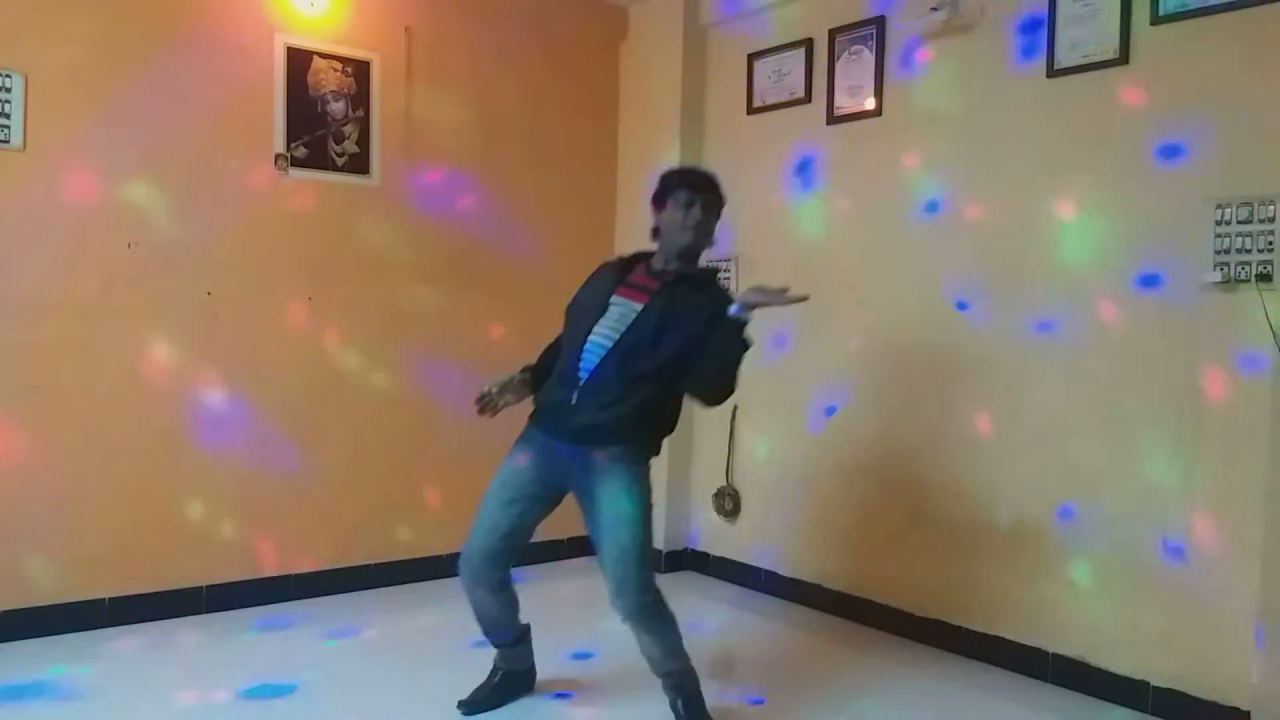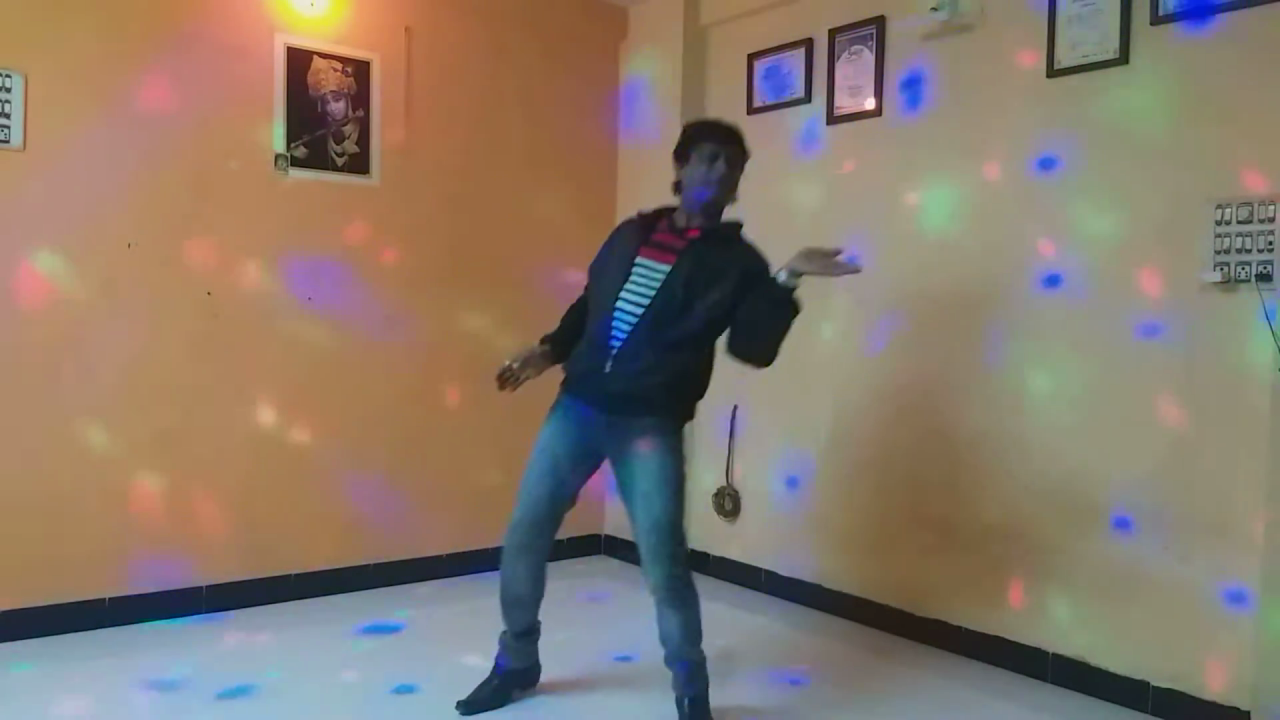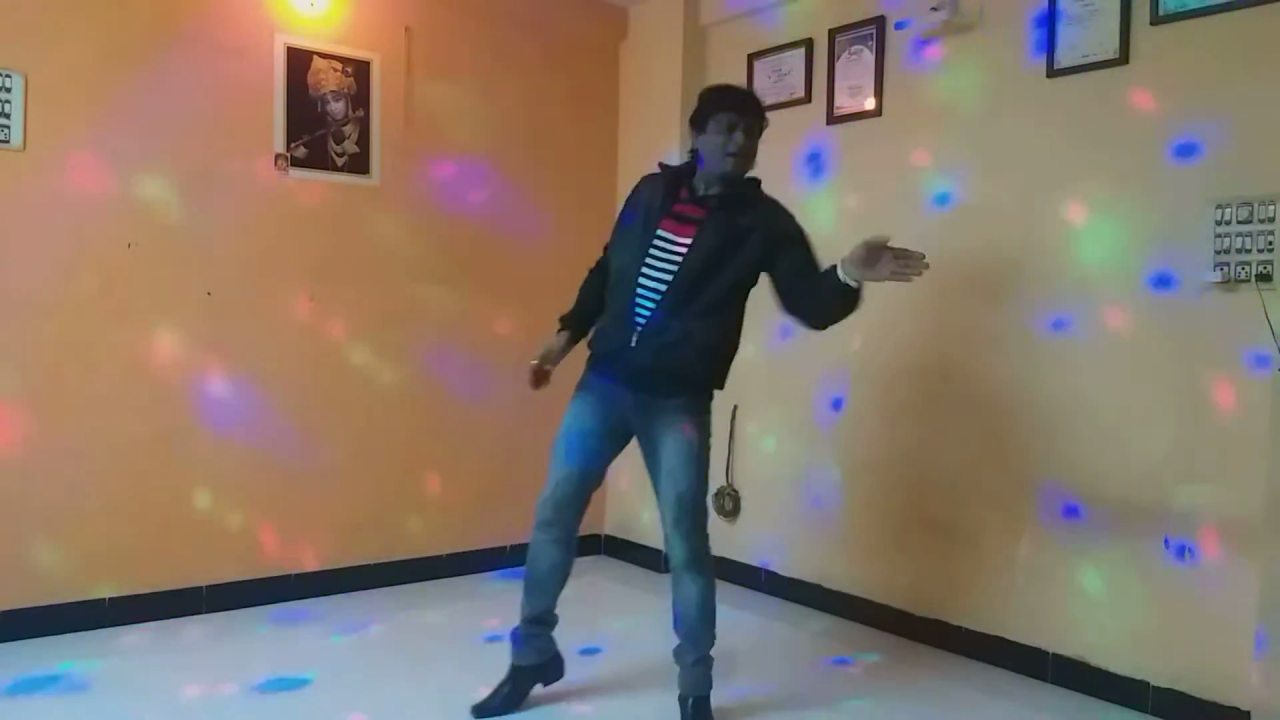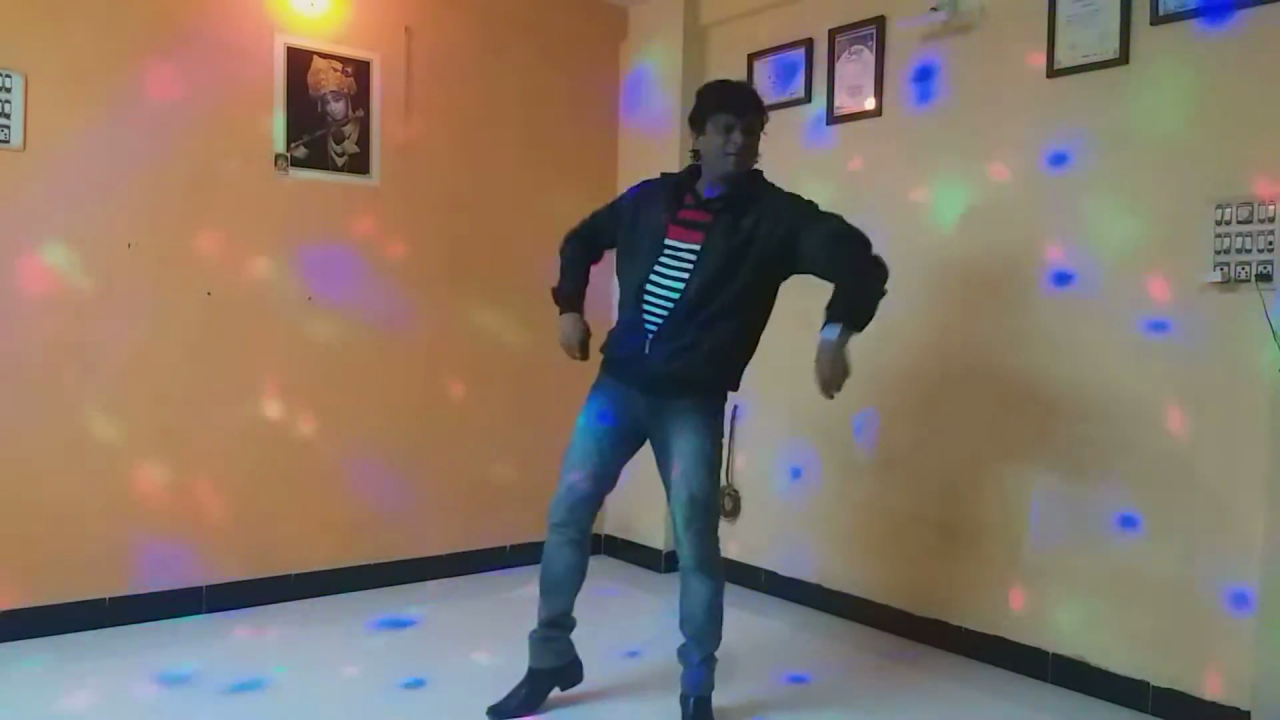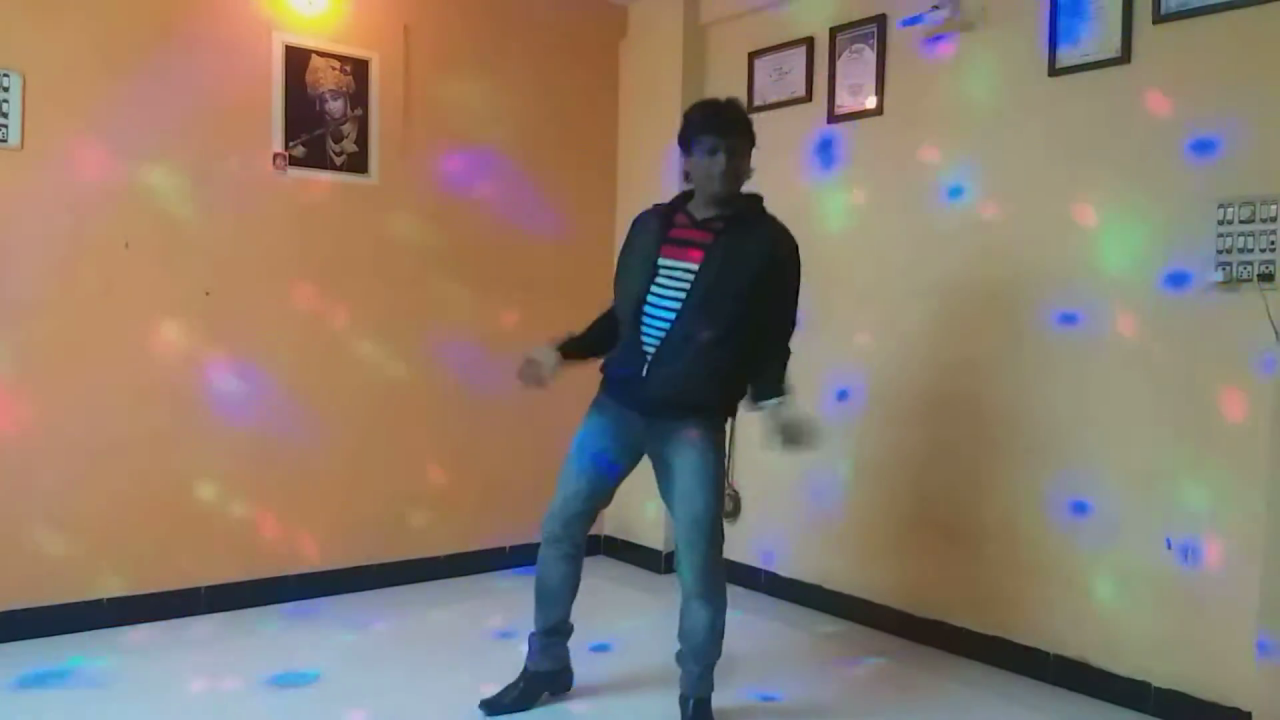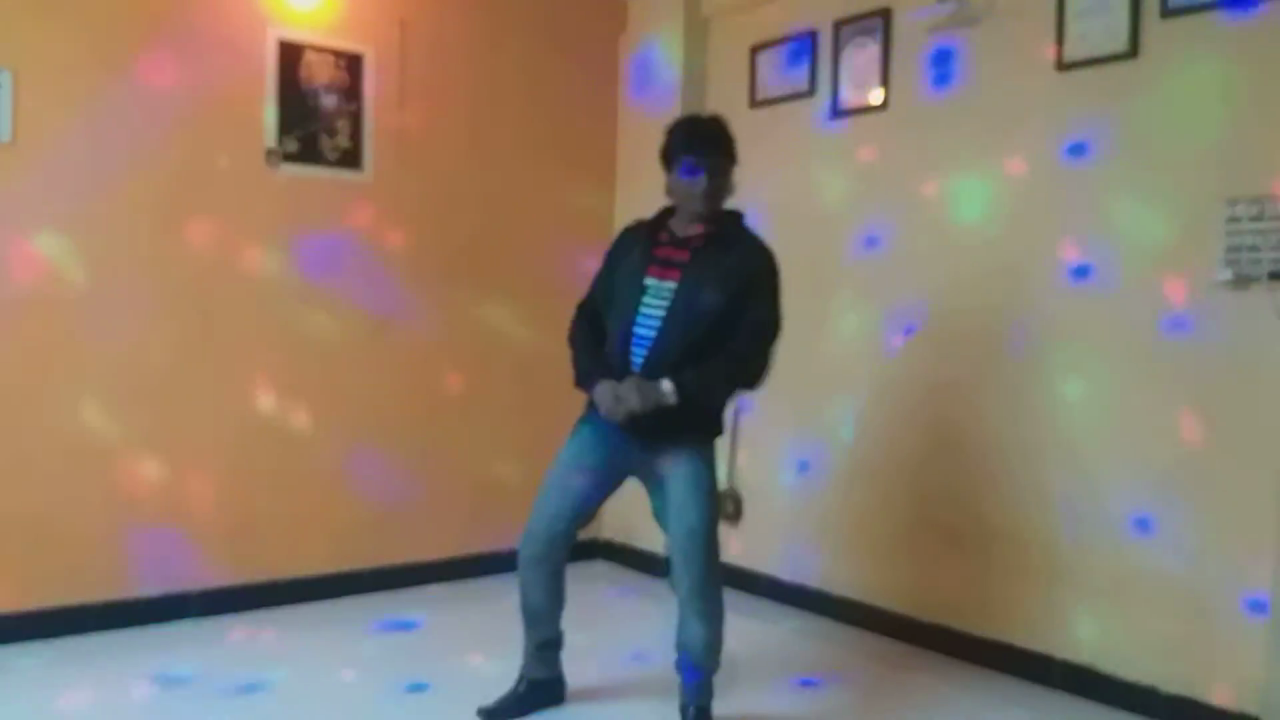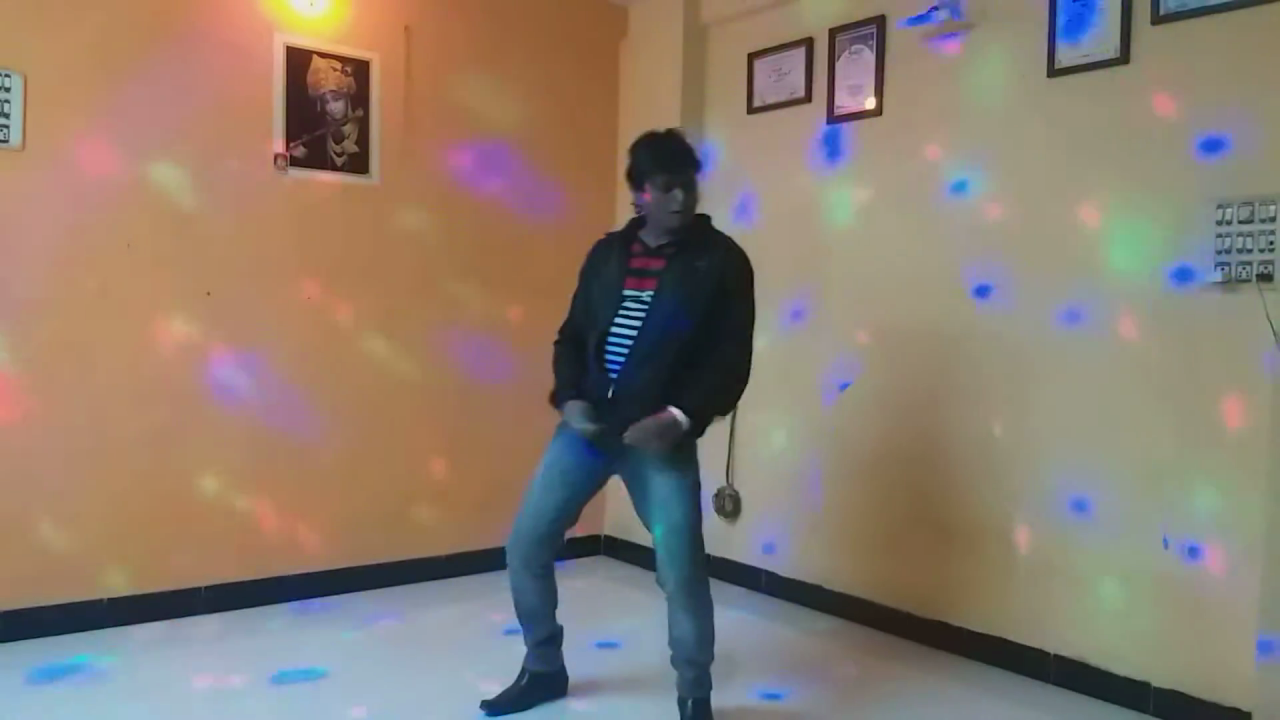
dt=0.2s
person 1, frame 1
left shoulder: (708, 302)
right shoulder: (610, 275)
left elbow: (710, 389)
left wrist: (737, 317)
right wrist: (526, 379)
left hip: (616, 456)
right hip: (543, 437)
left knee: (632, 593)
right knee: (478, 564)
right ankle: (513, 664)
person 1, frame 2
left shoulder: (738, 261)
right shoulder: (632, 232)
left elbow: (754, 349)
left wrist: (785, 282)
right wrist: (546, 351)
left hip: (650, 424)
right hip: (577, 406)
left knee: (663, 564)
right knee: (524, 536)
right ankle: (516, 662)
person 1, frame 3
left shoulder: (764, 222)
right shoulder: (651, 192)
left elbow: (812, 305)
right elbow: (607, 271)
left wrist: (850, 273)
right wrist: (569, 332)
left hip: (678, 399)
right hip: (603, 381)
left knee: (686, 543)
right knee: (554, 515)
right ankle: (533, 655)
person 1, frame 4
left shoulder: (775, 214)
right shoulder: (652, 198)
left elbow: (861, 264)
right elbow: (581, 240)
left wrist: (835, 333)
right wrist: (570, 308)
left hip: (693, 401)
right hip: (618, 384)
left knee: (695, 543)
right knee: (567, 516)
right ankle: (551, 659)
person 1, frame 5
left shoulder: (766, 241)
right shoulder: (650, 226)
left elbow: (771, 340)
left wrist: (773, 398)
right wrist: (564, 351)
left hip: (691, 422)
right hip: (616, 405)
left knee: (698, 562)
right knee: (560, 531)
right ankle: (546, 665)
person 1, frame 6
left shoulder: (747, 259)
right shoulder: (633, 243)
left elbow: (750, 360)
right elbow: (589, 321)
left wrist: (665, 392)
right wrist: (596, 383)
left hip: (681, 438)
right hip: (604, 422)
left knee: (695, 577)
right knee: (539, 546)
person 1, frame 7
left shoulder: (722, 261)
right shoulder: (607, 255)
left elbow: (731, 363)
right elbow: (571, 337)
left wrist: (678, 418)
right wrist: (570, 401)
left hip: (662, 438)
right hip: (587, 426)
left knee: (681, 572)
right knee: (526, 546)
right ankle: (544, 669)
